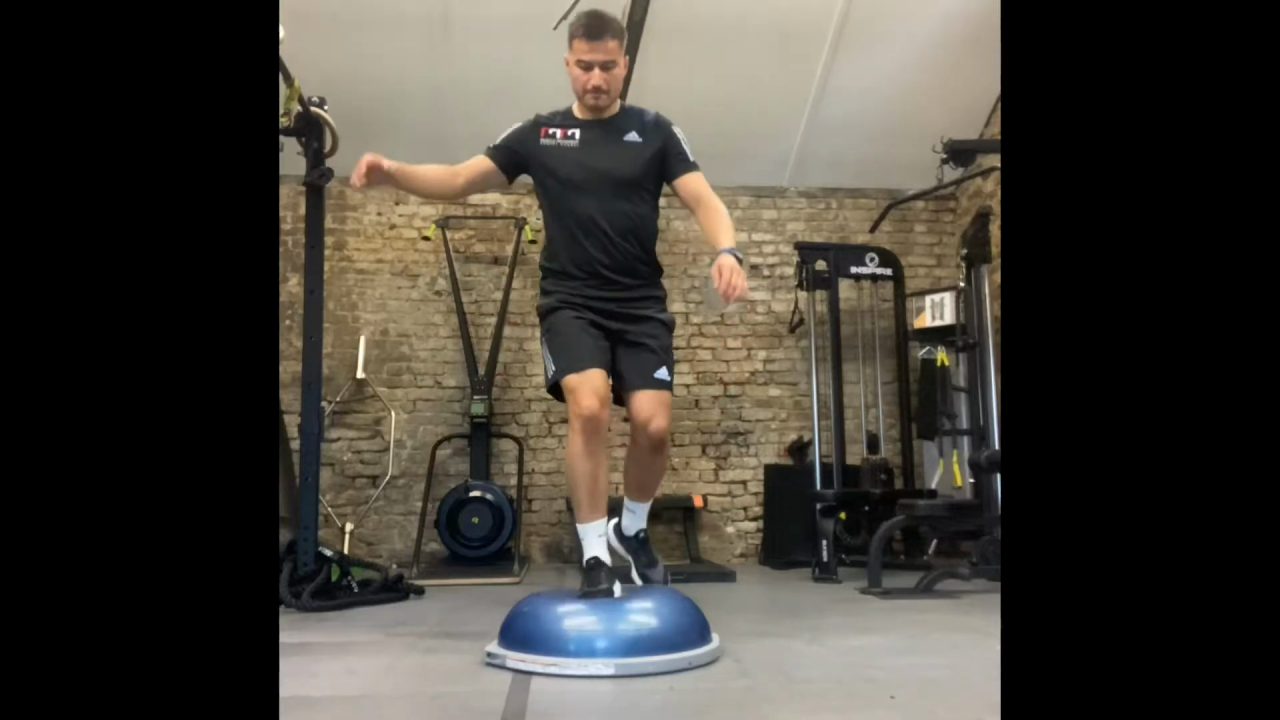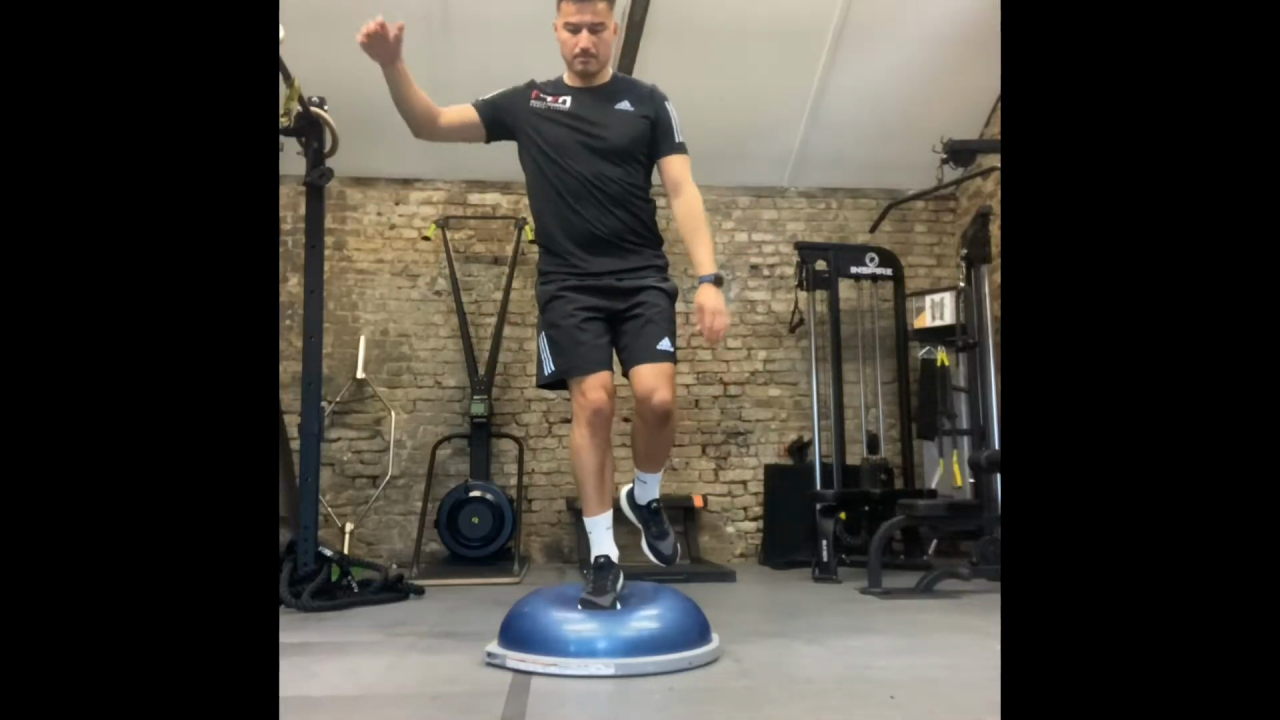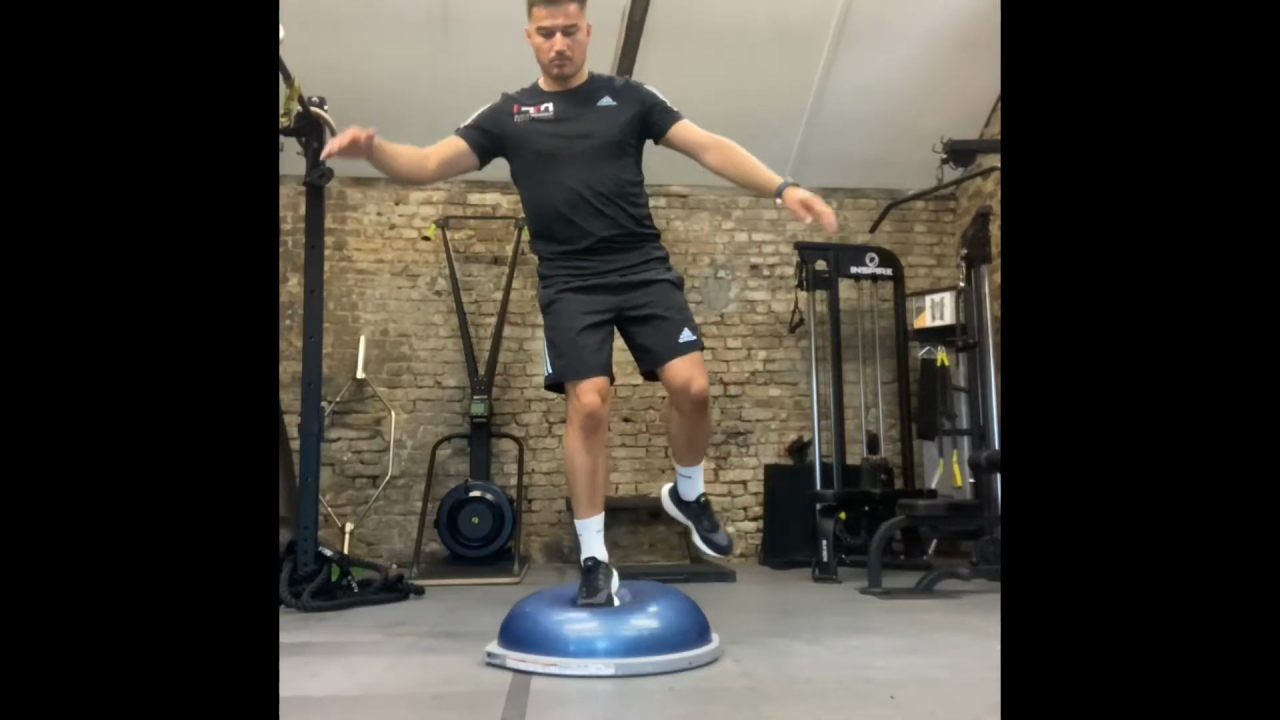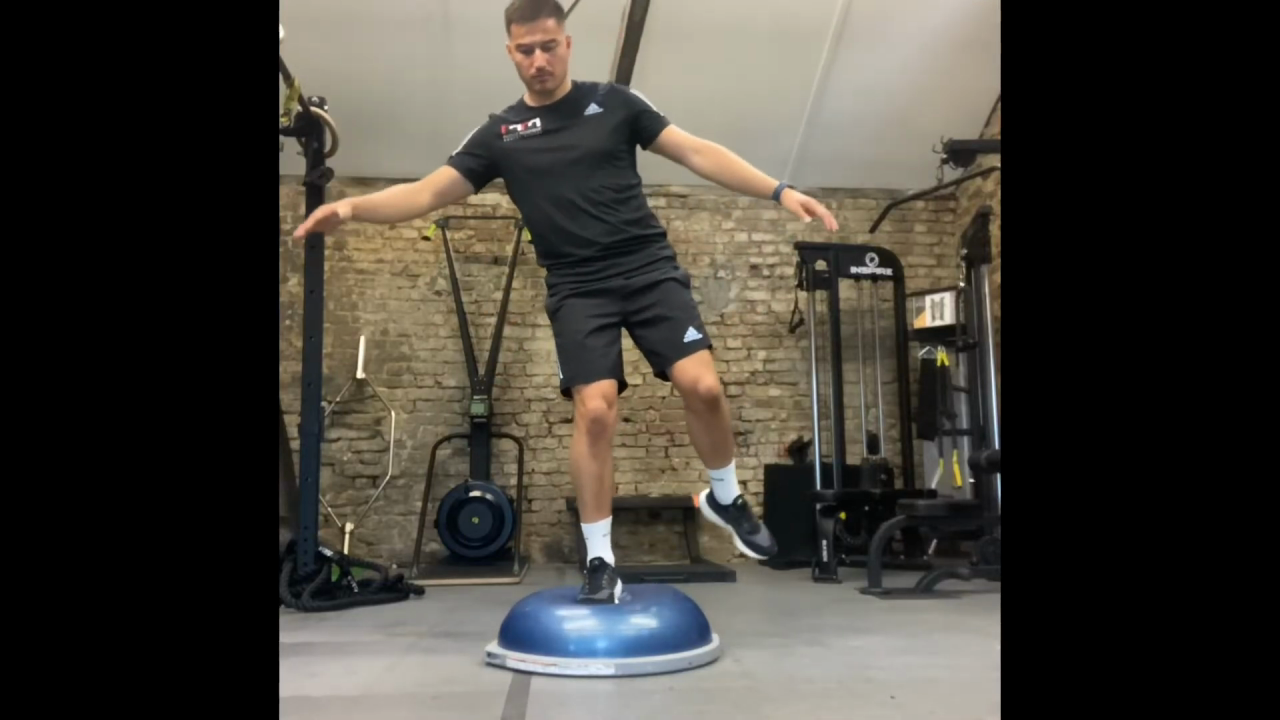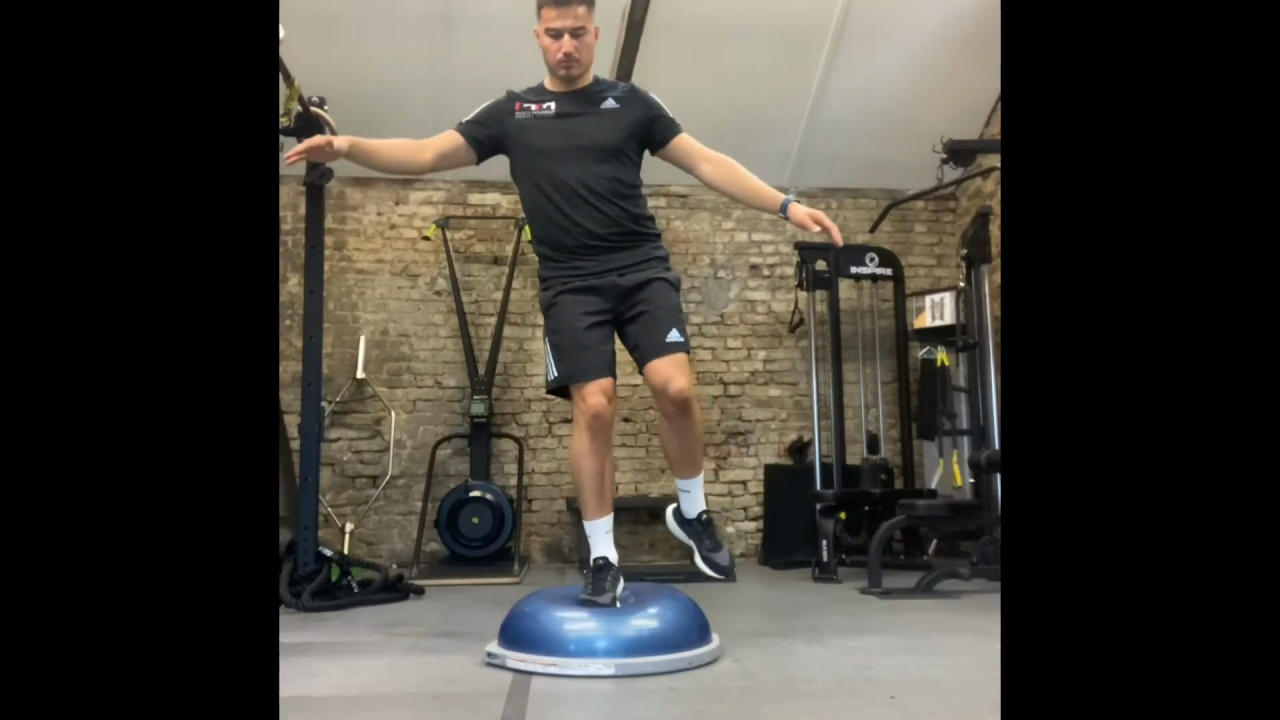
dt=1s
person 1, frame 1
left shoulder: (655, 131)
right shoulder: (538, 133)
left elbow: (704, 201)
right elbow: (457, 180)
left wrist: (726, 253)
right wrist: (394, 171)
left hip: (640, 302)
right hip: (570, 301)
left knee: (653, 423)
right knee: (588, 411)
left ankle: (634, 528)
right ankle: (596, 558)
person 1, frame 2
left shoulder: (648, 102)
right shoulder: (527, 101)
left elbow: (682, 192)
right elbow: (430, 121)
left wrist: (707, 279)
right wrist: (392, 61)
left hip: (640, 274)
right hip: (569, 281)
left knee: (657, 397)
right knee: (591, 402)
left ankle: (645, 498)
right ankle: (603, 555)
person 1, frame 3
left shoulder: (628, 96)
right shoulder: (508, 114)
left elbow: (708, 147)
right elbow: (430, 163)
left wrist: (782, 188)
right wrist: (373, 147)
left hip: (643, 269)
right hip: (571, 282)
left knee: (692, 387)
right knee: (588, 406)
left ankle: (687, 494)
right ankle: (594, 561)
person 1, frame 4
left shoulder: (615, 102)
right shoulder: (499, 134)
left elbow: (696, 152)
right elbow: (426, 194)
left wrist: (778, 191)
right wrist: (352, 208)
left hip: (649, 268)
right hip: (577, 288)
left knee: (702, 387)
right knee: (595, 411)
left ankle: (726, 499)
right ankle: (599, 561)
person 1, frame 5
left shoulder: (631, 101)
right shoulder: (510, 113)
left elbow: (706, 163)
right elbow: (426, 154)
left wrist: (786, 205)
right wrist: (348, 145)
left hip: (641, 267)
right hip: (570, 282)
left knee: (675, 389)
right knee: (594, 408)
left ankle: (692, 513)
right ankle: (603, 558)
